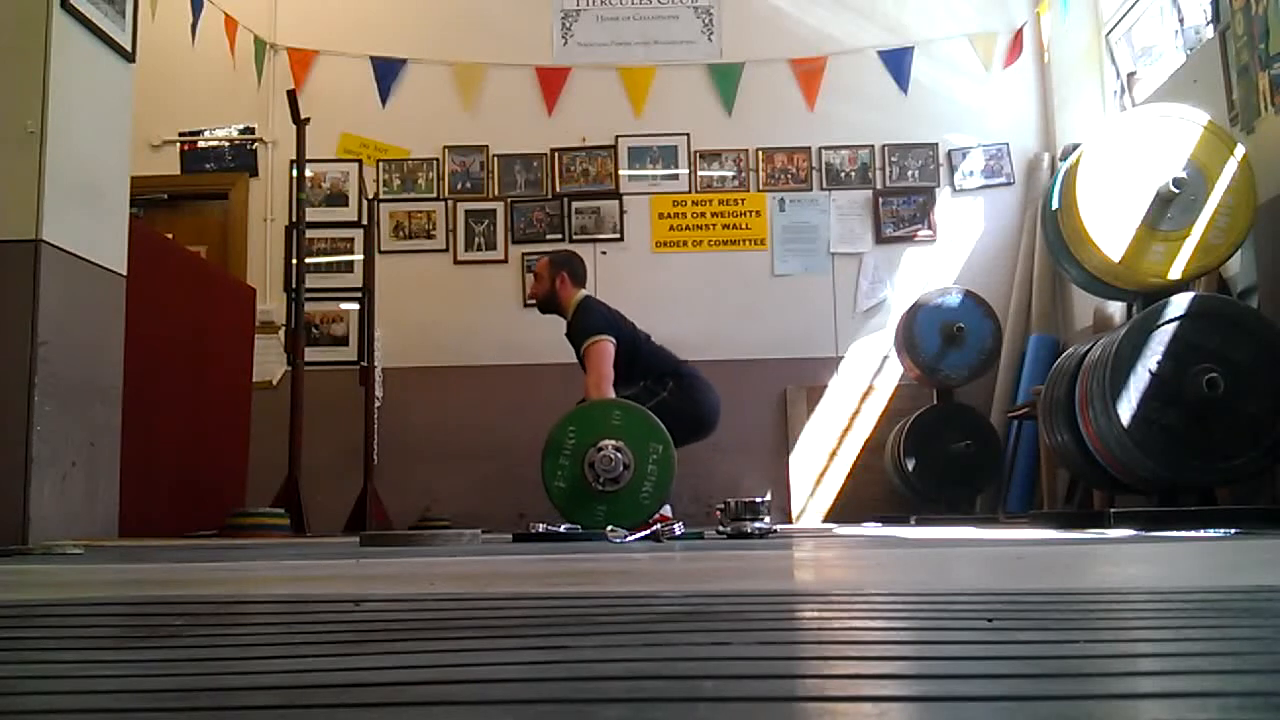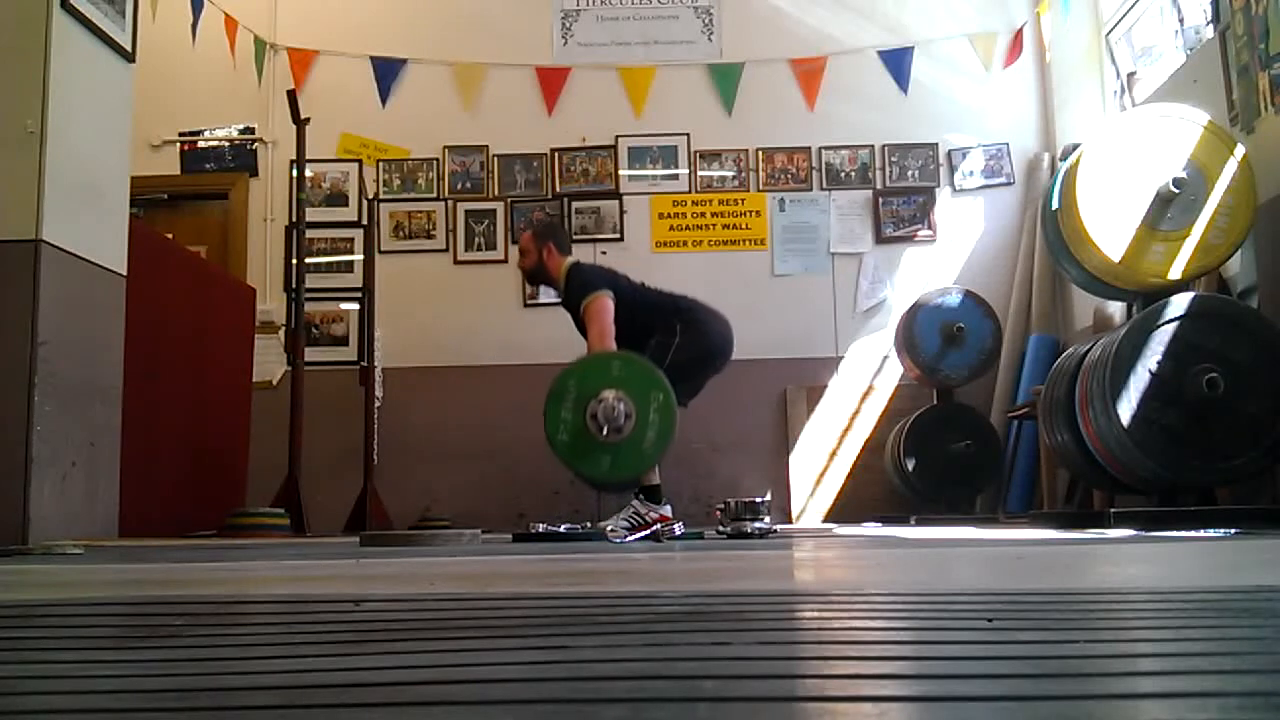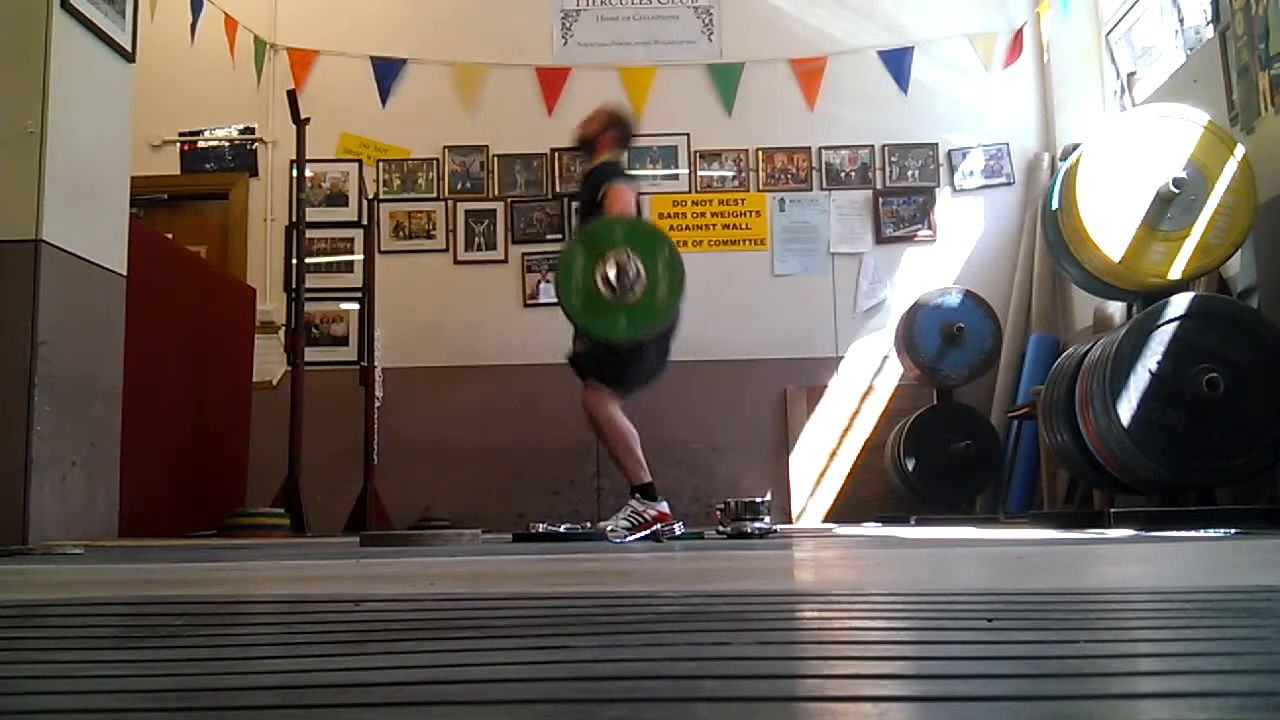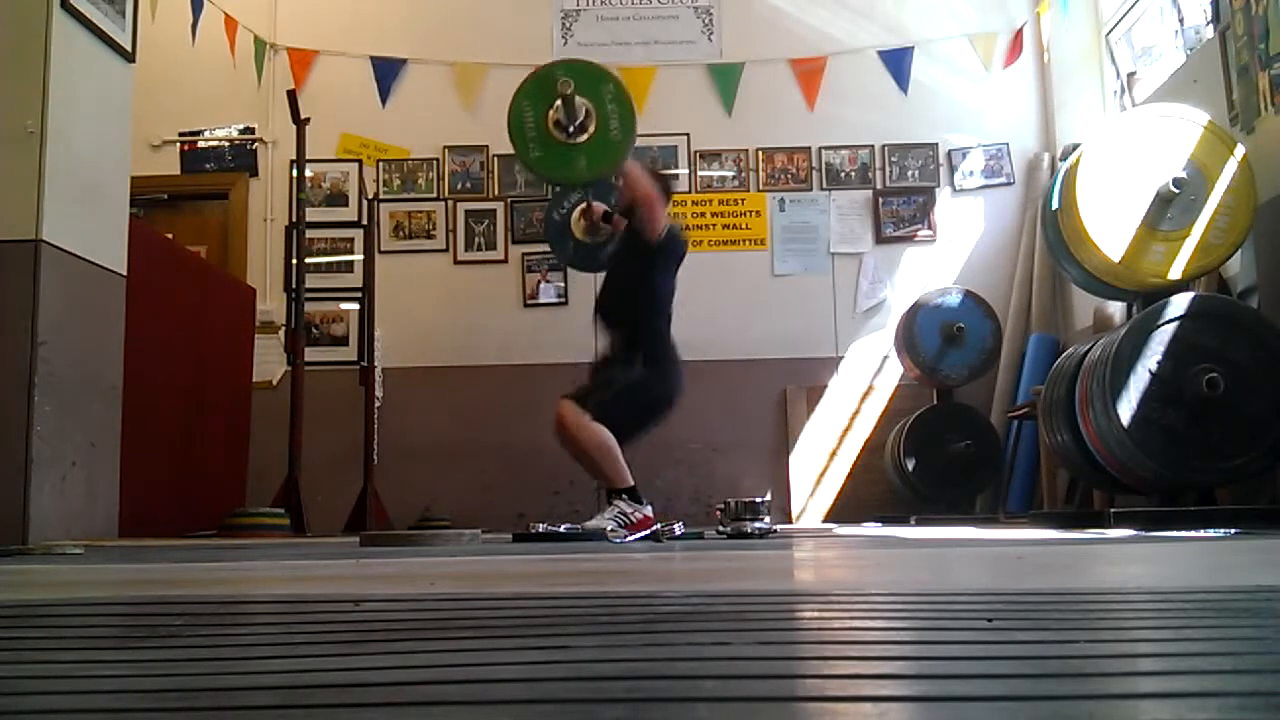
dt=0.4s
person 1, frame 1
left shoulder: (589, 318)
right shoulder: (590, 315)
left elbow: (600, 382)
right elbow: (602, 382)
left hip: (685, 396)
right hip: (693, 401)
person 1, frame 2
left shoulder: (583, 279)
right shoulder: (578, 283)
left elbow: (603, 339)
right elbow: (603, 343)
left hip: (696, 331)
right hip: (700, 334)
left ankle: (652, 505)
right ankle: (650, 501)
person 1, frame 3
left shoulder: (608, 174)
right shoulder: (601, 179)
left elbow: (623, 213)
left knee: (598, 399)
right knee: (601, 399)
left ankle: (649, 502)
right ankle: (645, 498)
person 1, frame 4
left shoulder: (658, 236)
right shoulder: (642, 237)
left elbow: (640, 189)
right wrist: (603, 214)
left hip: (649, 364)
right hip: (635, 358)
left knee: (571, 416)
right knee: (581, 420)
left ankle: (632, 504)
right ankle: (625, 501)
